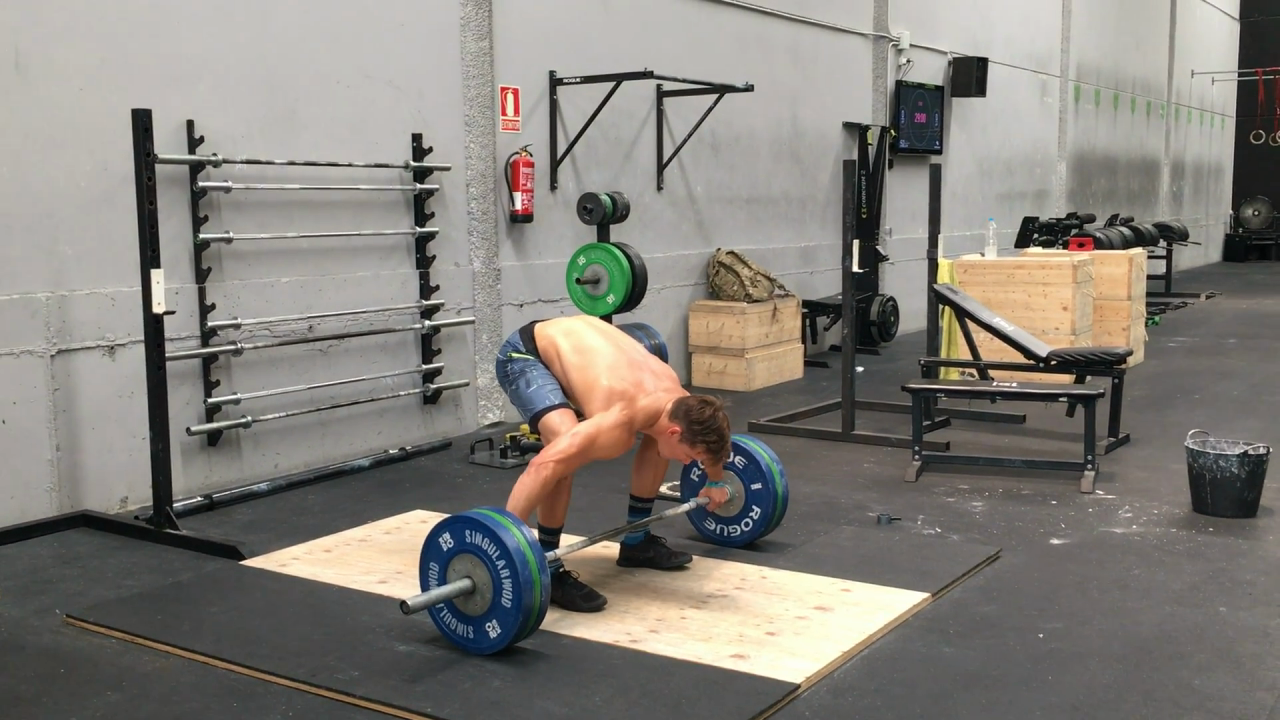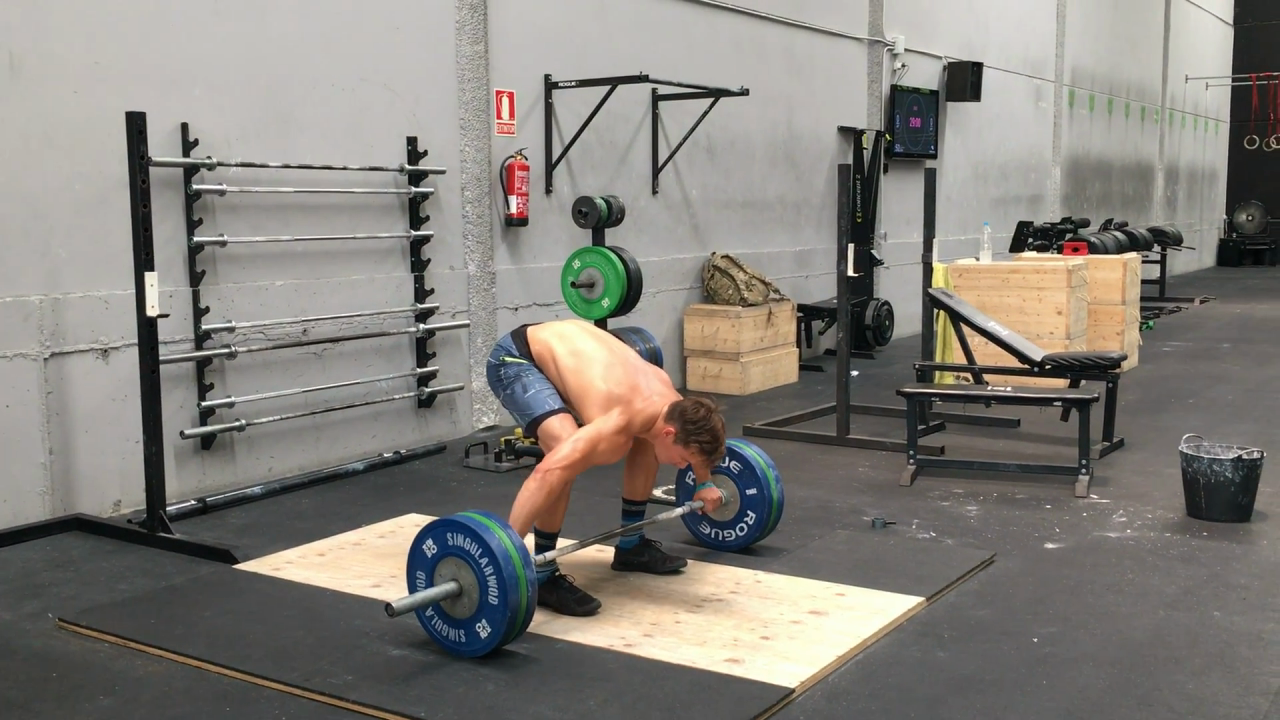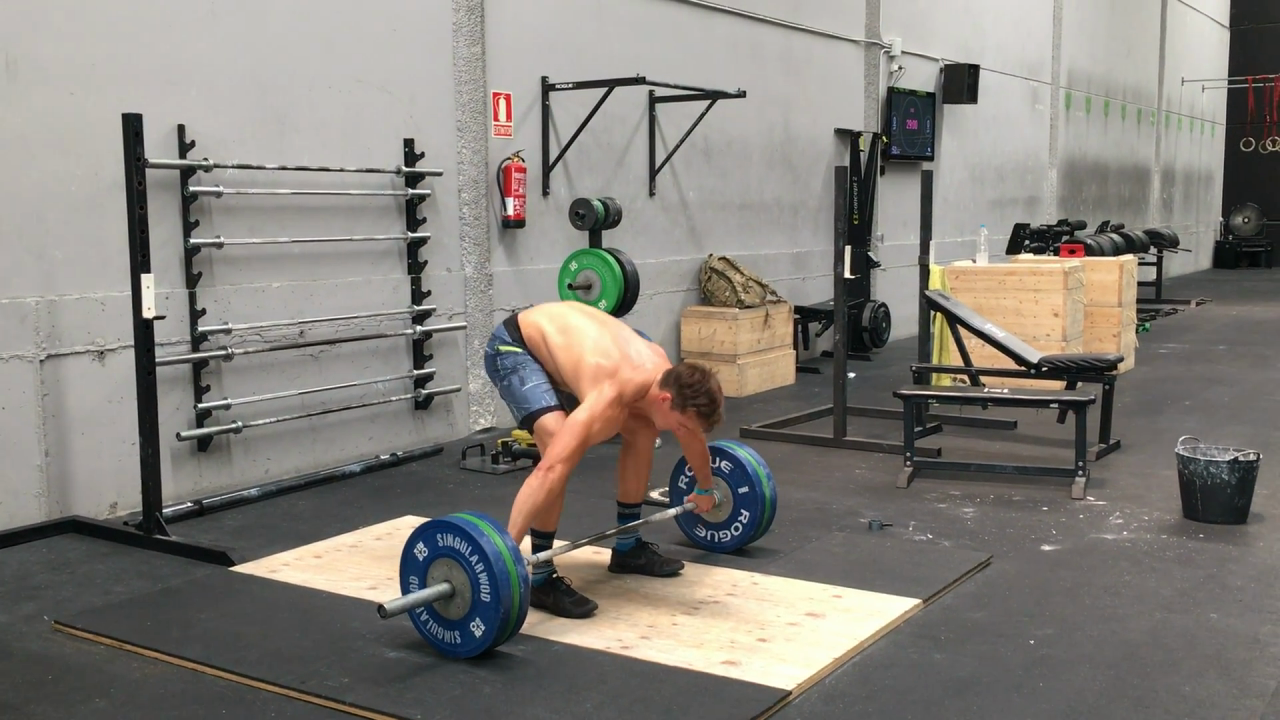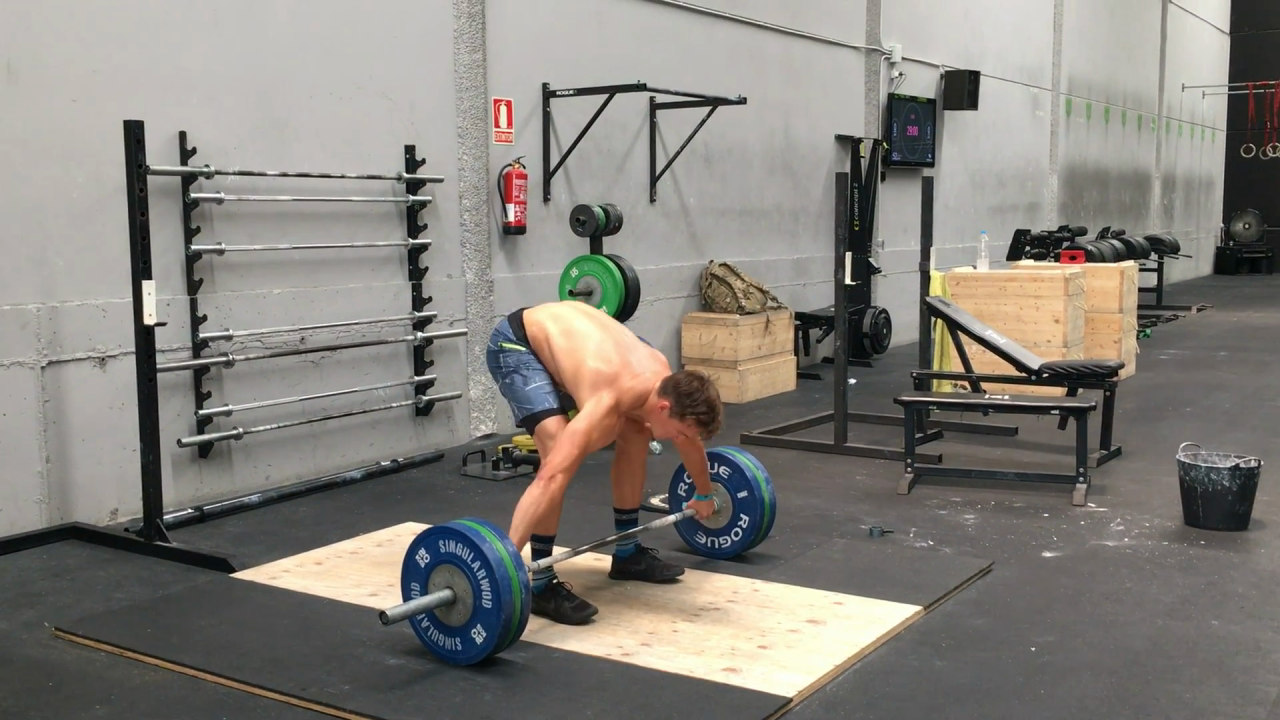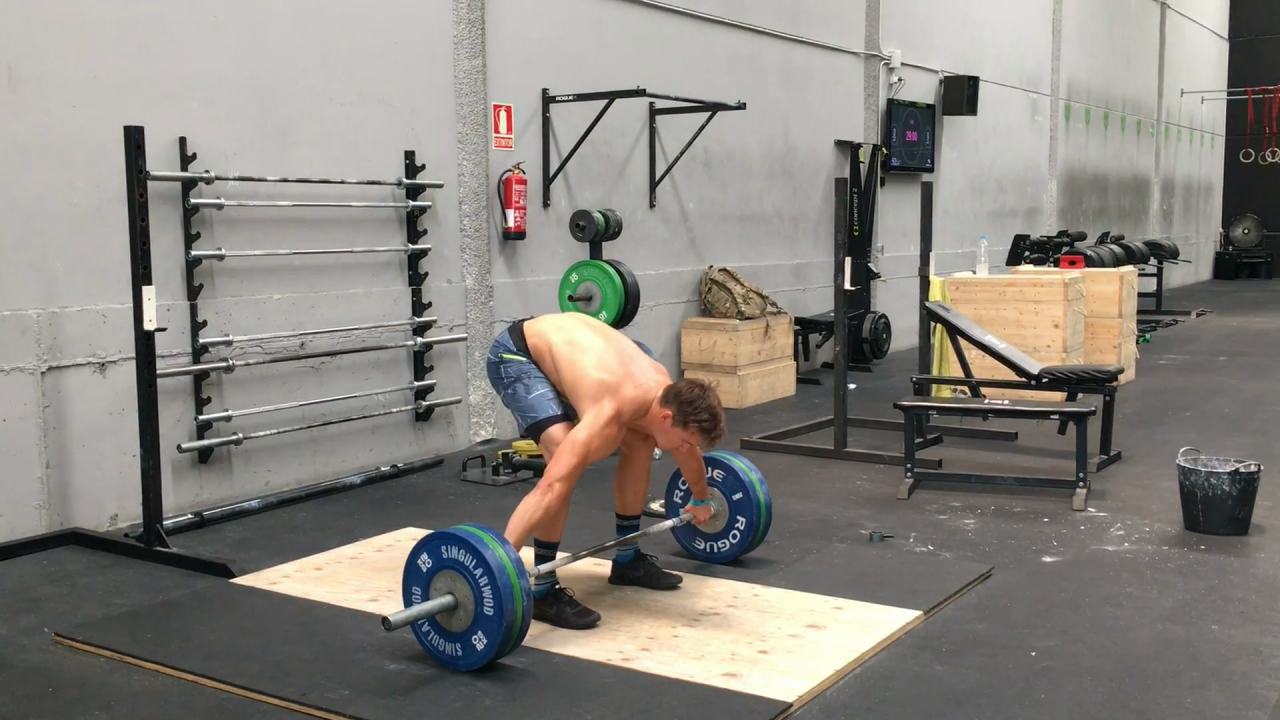
dt=0.5s
person 1, frame 1
left shoulder: (678, 403)
right shoulder: (619, 425)
left elbow: (708, 435)
right elbow: (542, 466)
left wrist: (715, 483)
right hip: (524, 355)
left knee: (657, 438)
right knee: (564, 457)
left ankle: (636, 542)
right ankle: (548, 572)
person 1, frame 2
left shoulder: (671, 405)
right shoulder: (617, 429)
left elbow: (698, 436)
right elbow: (546, 473)
left wrist: (704, 484)
left hip: (563, 344)
right hip: (515, 358)
right knee: (565, 445)
left ankle: (631, 546)
right ankle: (544, 577)
person 1, frame 3
left shoulder: (665, 377)
right shoulder: (611, 398)
left elbow: (695, 434)
right elbow: (551, 470)
left wrist: (704, 490)
right hip: (513, 346)
left knee: (640, 432)
right knee: (557, 442)
left ankle: (627, 548)
right ankle: (541, 579)
person 1, frame 4
left shoulder: (668, 386)
right shoulder: (608, 407)
left elbow: (693, 443)
right elbow: (551, 478)
left wrist: (704, 495)
left hip: (562, 330)
right hip: (515, 344)
left knee: (635, 437)
right knee: (558, 444)
left ankle: (627, 553)
right ankle: (541, 585)
person 1, frame 5
left shoulder: (668, 396)
right shoulder: (610, 416)
left elbow: (689, 454)
right elbow: (550, 487)
left wrist: (700, 501)
right hip: (516, 355)
left knee: (640, 444)
right knee: (563, 457)
left ankle: (627, 559)
right ankle: (543, 591)
